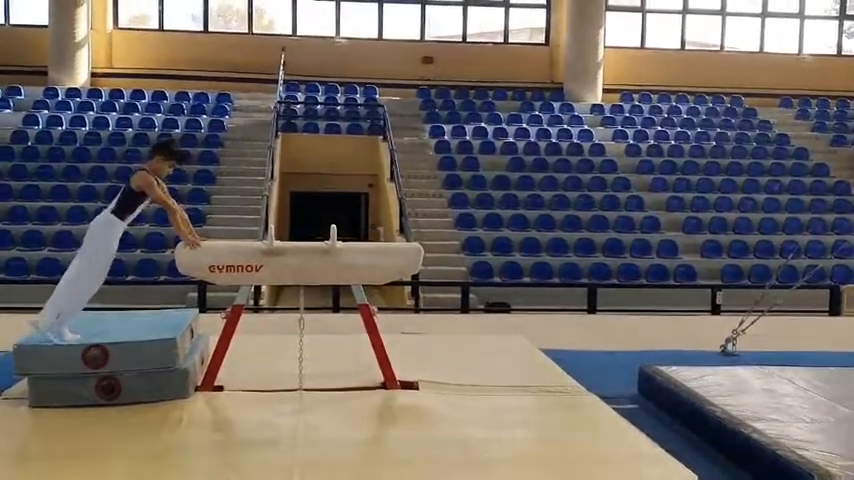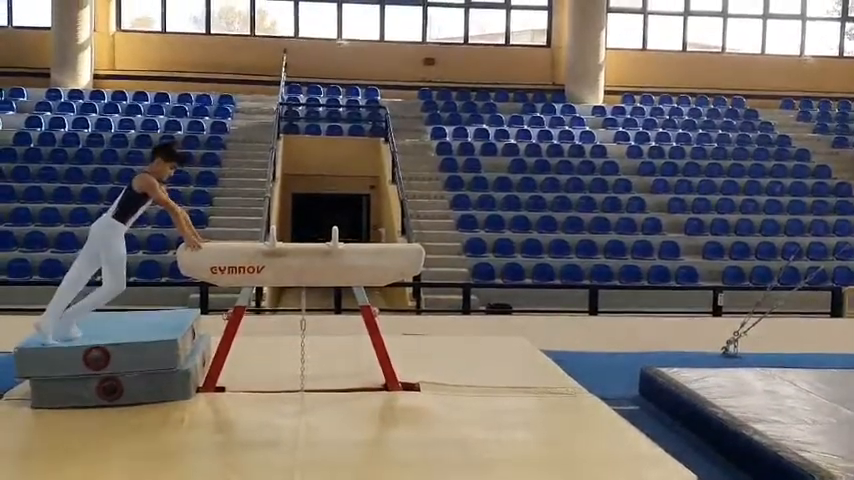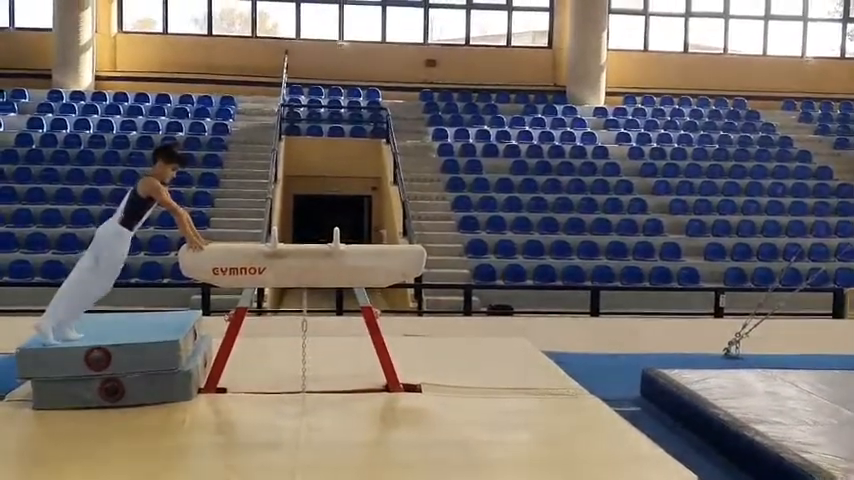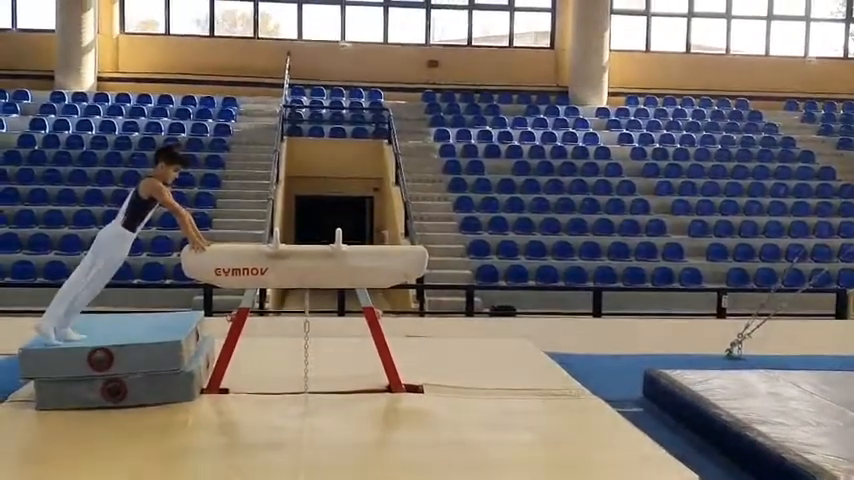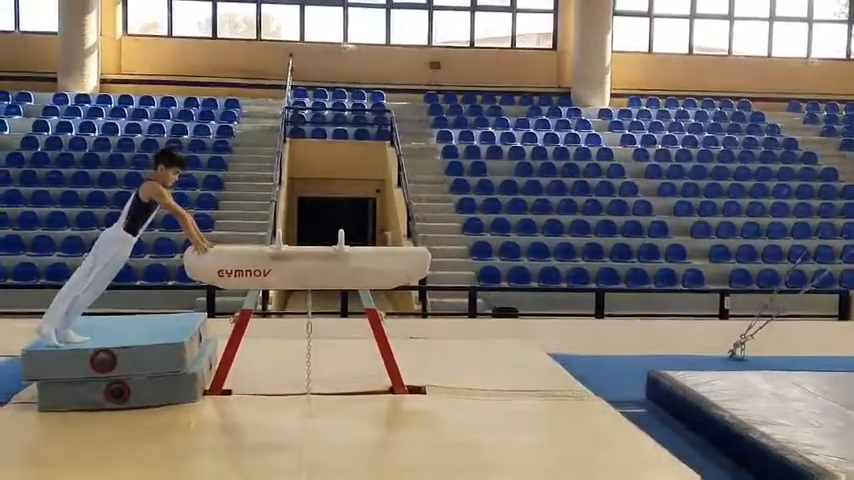
dt=0.2s
person 1, frame 1
left shoulder: (157, 183)
right shoulder: (144, 178)
left elbow: (177, 209)
right elbow: (170, 209)
left wrist: (194, 235)
right wrist: (184, 237)
left hip: (108, 227)
right hip: (108, 227)
left knee: (78, 275)
right knee: (91, 280)
left ankle: (46, 320)
right ankle: (58, 326)
person 1, frame 2
left shoulder: (155, 185)
right shoulder: (146, 180)
left elbow: (178, 211)
right elbow: (173, 210)
left wrist: (196, 236)
right wrist: (187, 238)
left hip: (107, 229)
right hip: (110, 230)
left knee: (77, 277)
right knee: (115, 285)
left ankle: (48, 322)
right ankle: (67, 320)
person 1, frame 3
left shoulder: (158, 187)
right shoulder: (151, 184)
left elbow: (181, 212)
right elbow: (177, 213)
left wrist: (198, 238)
right wrist: (191, 240)
left hip: (112, 232)
right hip: (117, 236)
left knee: (80, 280)
right knee: (97, 286)
left ankle: (50, 323)
right ankle: (60, 326)
person 1, frame 4
left shoulder: (159, 187)
right shoulder: (153, 185)
left elbow: (183, 213)
right elbow: (179, 214)
left wrist: (200, 238)
right wrist: (193, 241)
left hip: (114, 234)
right hip: (119, 238)
left knee: (82, 280)
right knee: (89, 285)
left ankle: (51, 323)
right ankle: (59, 327)
person 1, frame 5
left shoulder: (160, 190)
right shoulder: (153, 188)
left elbow: (184, 215)
right elbow: (181, 215)
left wrist: (203, 240)
right wrist: (196, 242)
left hip: (116, 238)
right hip: (120, 241)
left knee: (81, 282)
right knee: (90, 287)
left ankle: (50, 325)
right ankle: (59, 329)
